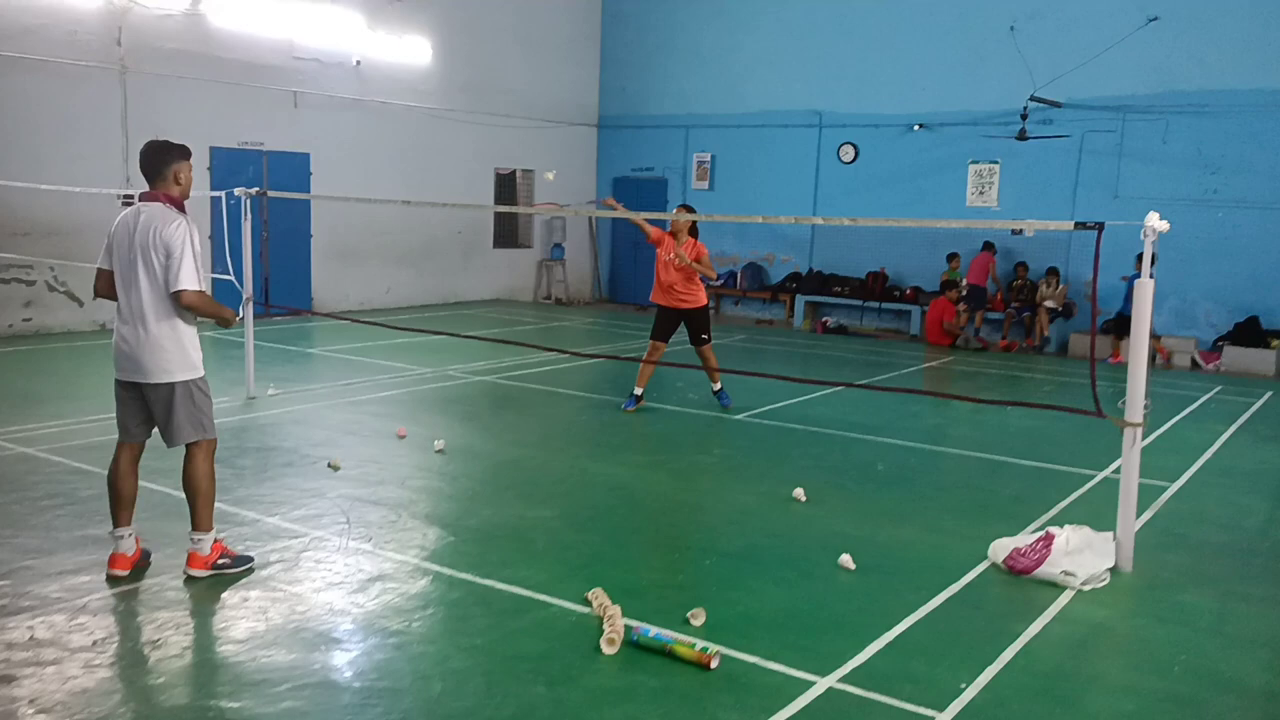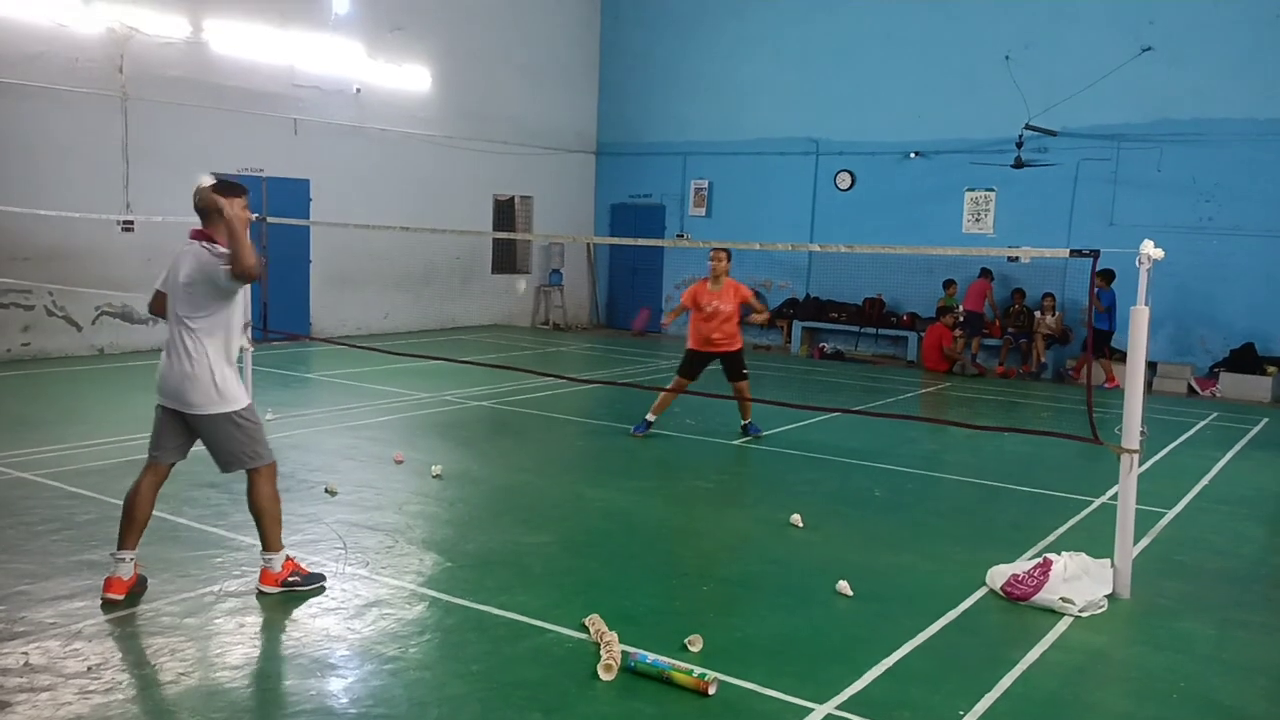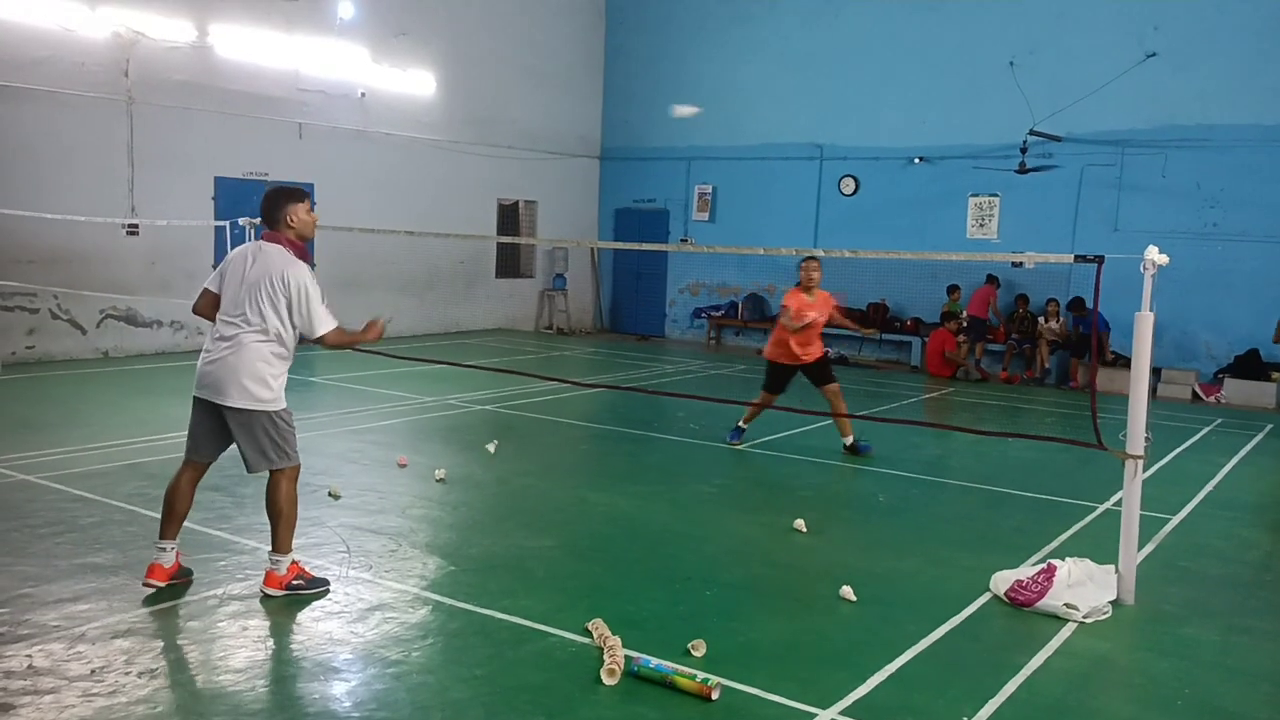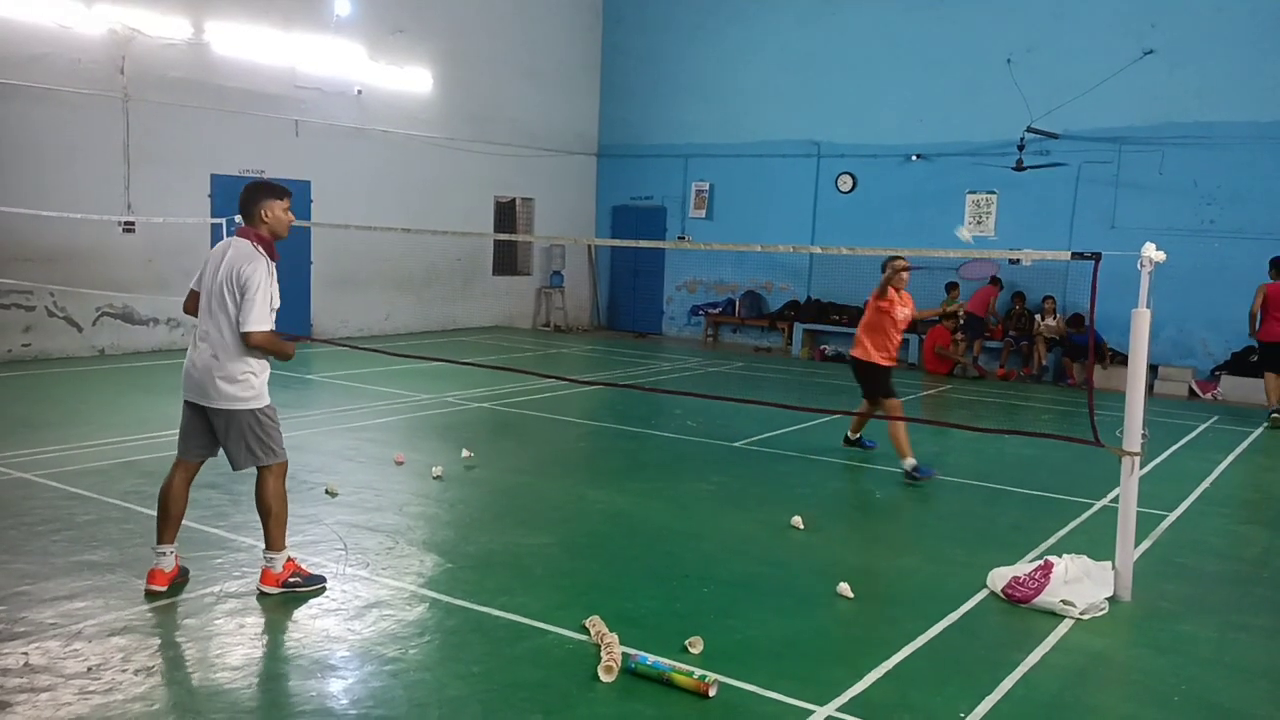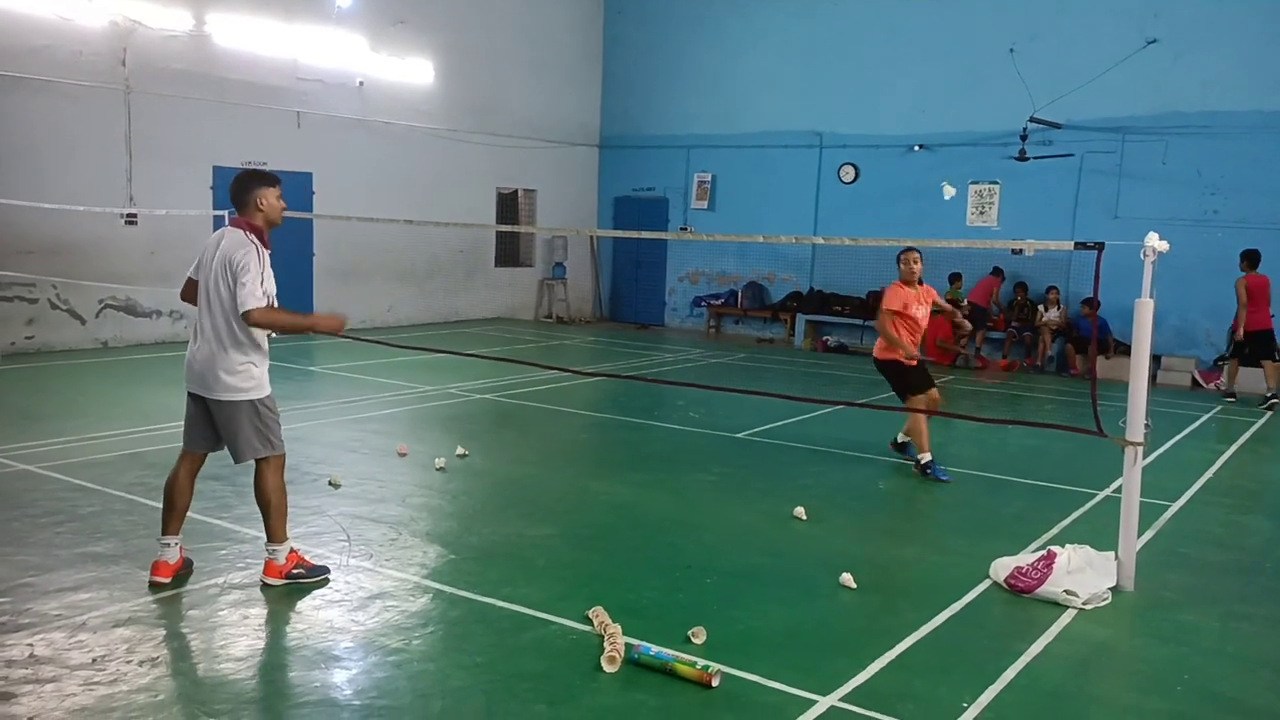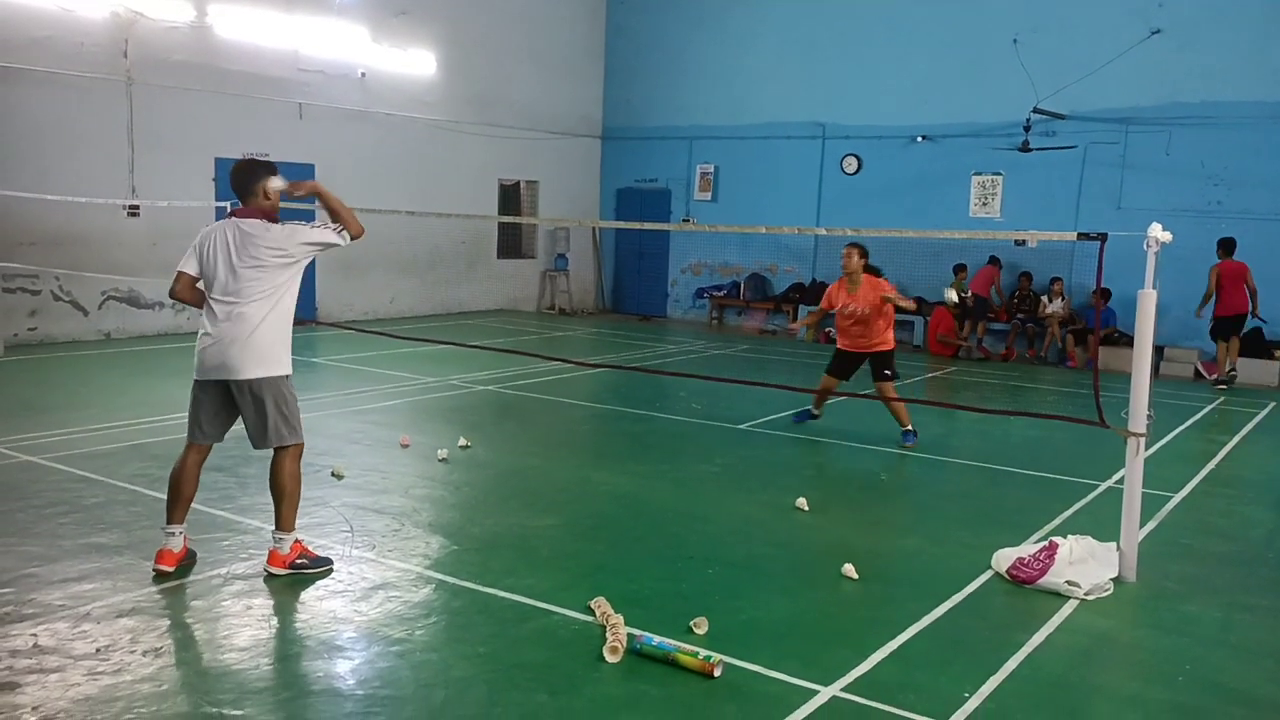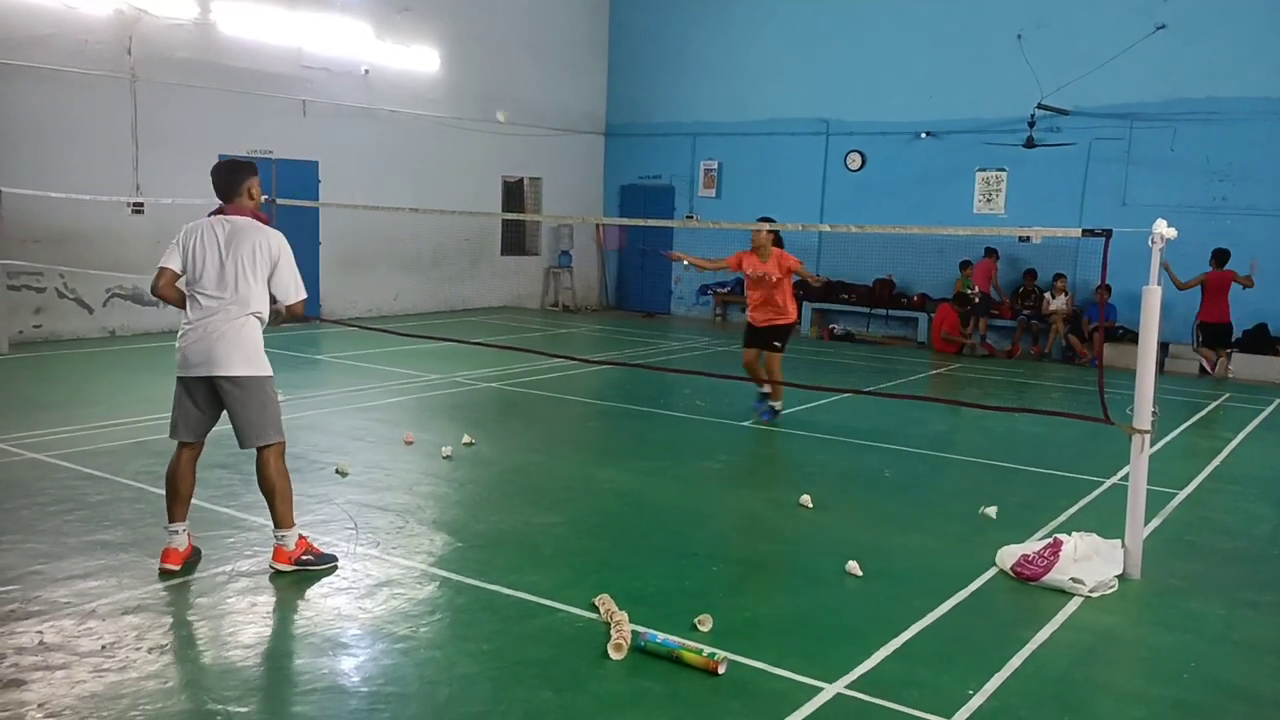
dt=0.4s
person 1, frame 1
left shoulder: (123, 221)
right shoulder: (176, 224)
left elbow: (104, 287)
right elbow: (188, 298)
right wrist: (224, 315)
left hip: (130, 357)
right hip: (173, 360)
left knee: (130, 447)
right knee: (201, 445)
left ankle: (124, 549)
right ankle: (203, 551)
person 1, frame 2
left shoulder: (187, 255)
right shoulder: (214, 262)
left elbow: (158, 306)
right elbow: (248, 270)
right wrist: (225, 214)
left hip: (173, 387)
right hip: (212, 392)
left knee: (155, 471)
right knee: (262, 469)
left ankle: (121, 574)
right ankle: (276, 567)
person 1, frame 3
left shoulder: (240, 254)
right shoulder: (295, 271)
left elbow: (203, 307)
right elbow: (328, 336)
right wrist: (367, 334)
left hip: (211, 379)
right hip: (254, 387)
left knee: (194, 466)
right knee: (284, 470)
left ankle: (163, 561)
right ankle: (281, 570)
person 1, frame 4
left shoulder: (222, 250)
right shoulder: (258, 265)
left elbow: (191, 305)
right elbow: (255, 337)
right wrist: (286, 348)
left hip: (199, 380)
right hip: (238, 387)
left knee: (185, 466)
right knee: (273, 468)
left ankle: (163, 565)
right ankle: (276, 568)
person 1, frame 5
left shoulder: (219, 240)
right shoulder: (248, 250)
left elbow: (189, 292)
right elbow: (256, 315)
right wrist: (313, 322)
left hip: (202, 371)
right hip: (238, 377)
left knee: (190, 458)
right knee: (271, 460)
left ankle: (167, 556)
right ankle: (279, 560)
person 1, frame 6
left shoulder: (211, 234)
right shoulder: (285, 237)
left elbow: (179, 290)
right elbow: (353, 230)
right wrist: (318, 191)
left hip: (212, 358)
right hip: (259, 364)
left knee: (196, 447)
right knee: (289, 448)
left ankle: (171, 546)
right ankle: (284, 549)
person 1, frame 7
left shoulder: (192, 232)
right shoulder: (270, 239)
left elbow: (161, 287)
right elbow: (294, 308)
right wrist: (269, 314)
left hip: (194, 355)
right hip: (241, 357)
left knee: (188, 447)
right knee: (270, 448)
left ankle: (176, 544)
right ankle: (288, 545)
person 2, frame 1
left shoulder: (697, 248)
right shoulder: (662, 238)
left elbow: (713, 276)
right elbow: (640, 223)
left wrist: (689, 262)
right wrist: (617, 207)
left hip: (694, 305)
right hip: (666, 304)
left knee: (704, 351)
right knee: (655, 349)
left ankle: (718, 389)
right ankle: (637, 394)
person 2, frame 2
left shoulder: (738, 290)
right shoulder: (696, 289)
left elbow: (763, 312)
right elbow: (677, 311)
left wrist: (760, 317)
right wrist: (667, 320)
left hip: (730, 346)
right hip: (699, 345)
left knee: (741, 388)
right knee: (678, 384)
left ankle: (747, 423)
right ankle: (649, 420)
person 2, frame 3
left shoulder: (826, 298)
right shoulder: (792, 297)
left elbow: (836, 319)
right elbow: (784, 322)
left wrist: (860, 329)
right wrist: (802, 324)
left hip: (813, 355)
right hip: (782, 355)
left knee: (834, 393)
right knee: (766, 400)
left ankle: (850, 442)
right ankle: (741, 426)
person 2, frame 4
left shoulder: (906, 298)
right shoulder: (884, 294)
left elbow: (915, 315)
right elbow: (883, 284)
left wrist: (945, 310)
right wrist: (893, 271)
left hip: (883, 360)
right hip: (867, 359)
left knee: (873, 405)
right knee: (894, 408)
left ankle: (853, 437)
right ankle: (910, 465)
person 2, frame 5
left shoulder: (926, 291)
right shoulder: (895, 291)
left elbow: (948, 308)
right elbow: (881, 325)
left wrist: (960, 318)
right wrist: (904, 346)
left hip: (912, 356)
right hip: (892, 357)
left knee: (934, 400)
right knee: (919, 403)
left ankle: (902, 440)
right ankle: (925, 462)
person 2, frame 6
left shoulder: (877, 286)
right shoulder: (835, 289)
left elbow: (911, 306)
right elbow: (818, 314)
left wrist: (902, 303)
right wrist: (800, 324)
left hip: (879, 346)
right hip: (848, 345)
left knee: (885, 393)
right knee: (827, 386)
left ankle: (908, 429)
right ankle: (814, 411)
person 2, frame 7
left shoulder: (784, 259)
right shoulder: (745, 257)
left elbow: (806, 275)
right elbow: (714, 265)
left wrist: (813, 280)
right wrist: (685, 258)
left hip: (781, 318)
right hip: (756, 317)
left knee: (771, 363)
right knee: (748, 361)
left ankle: (775, 405)
right ankle: (765, 390)
